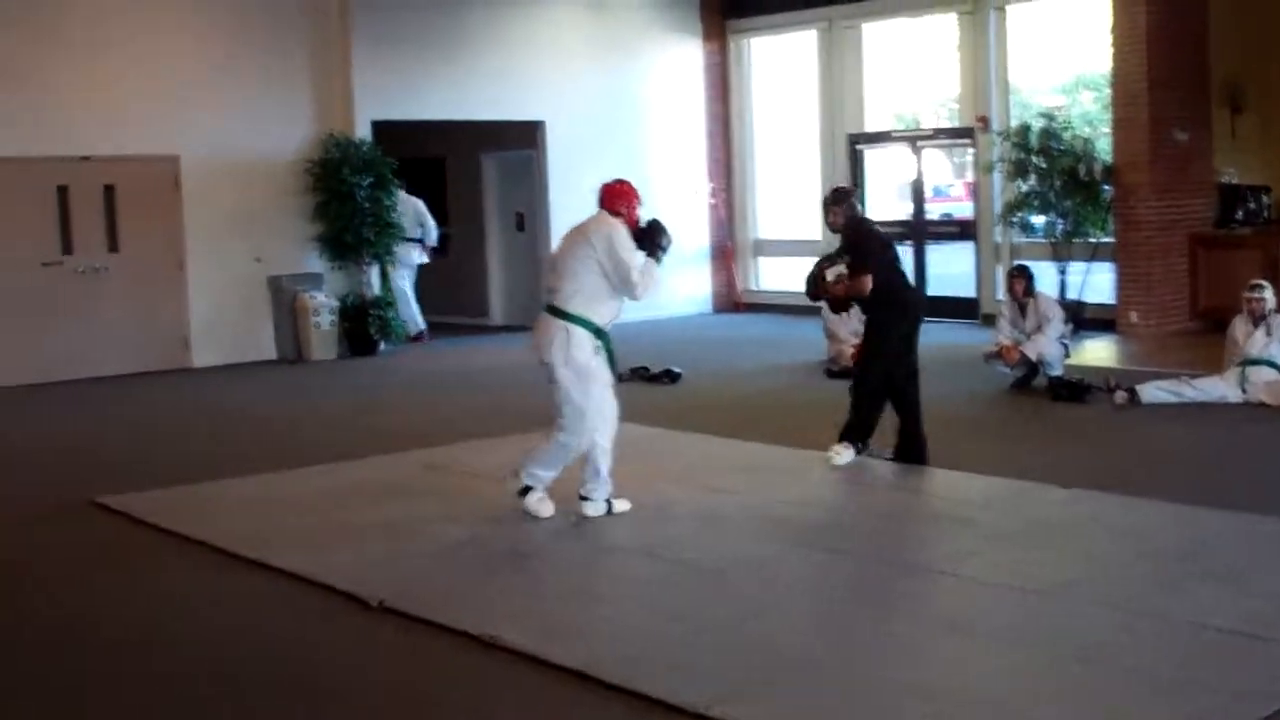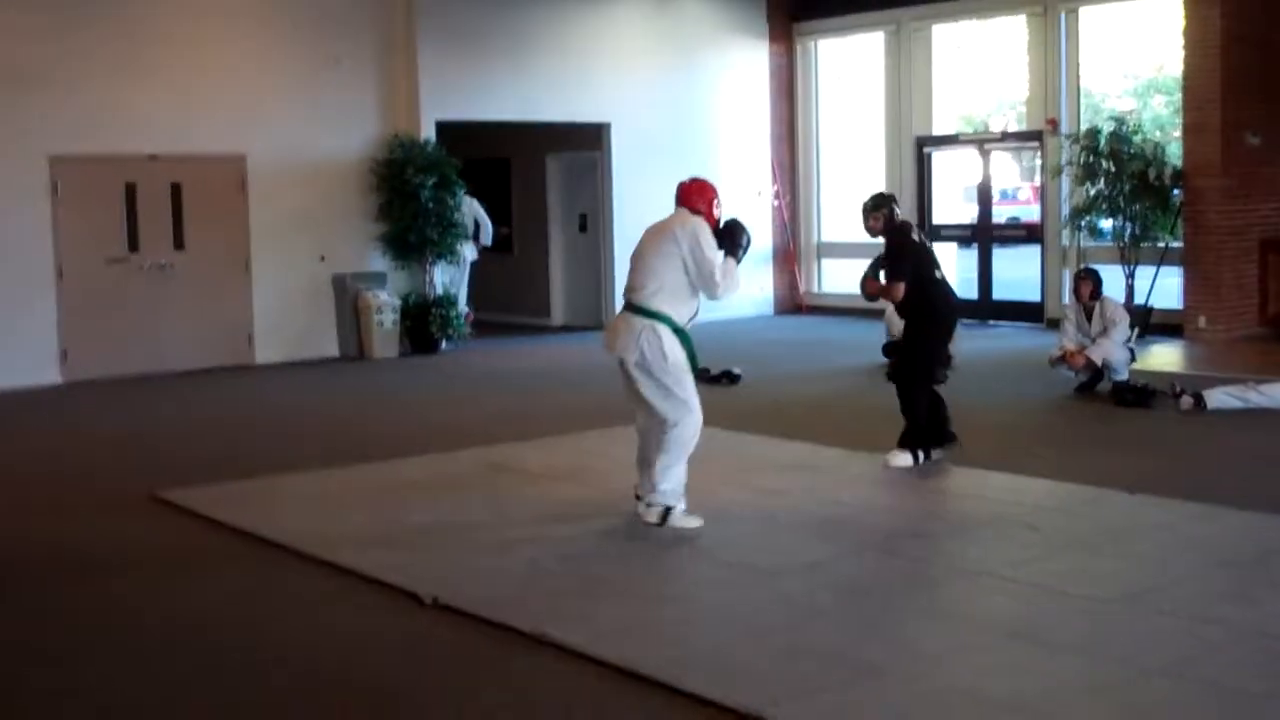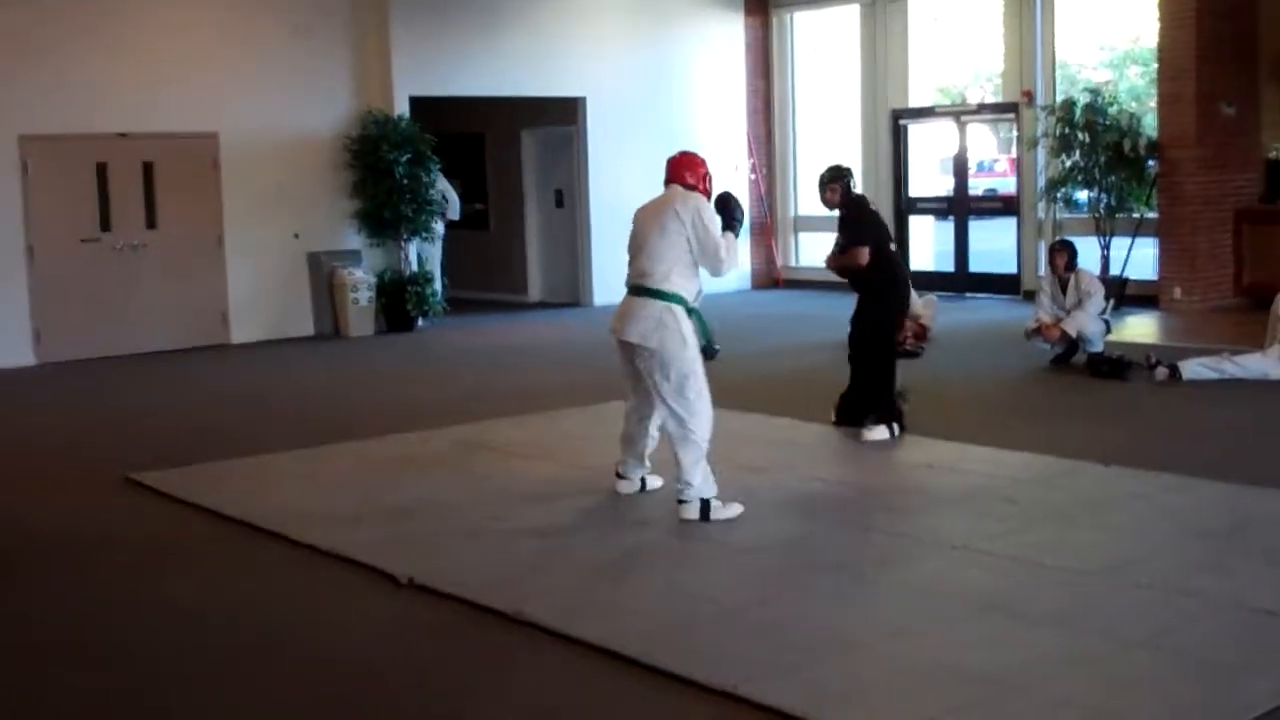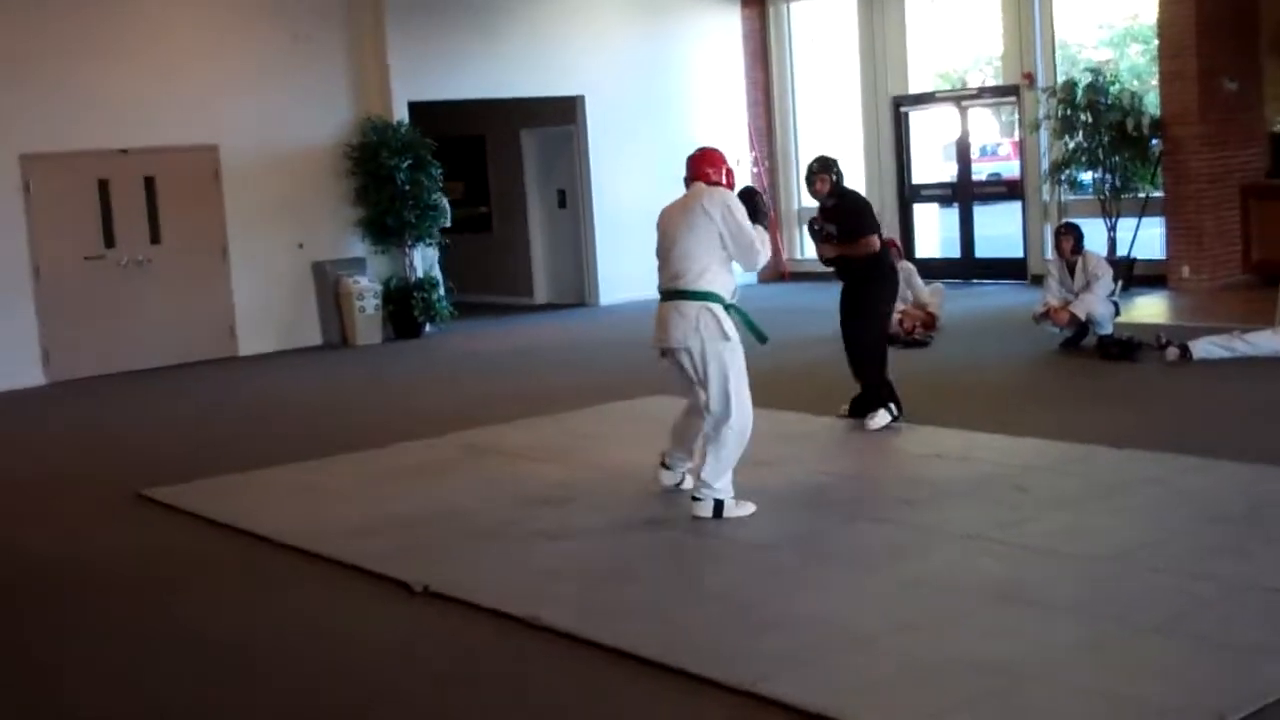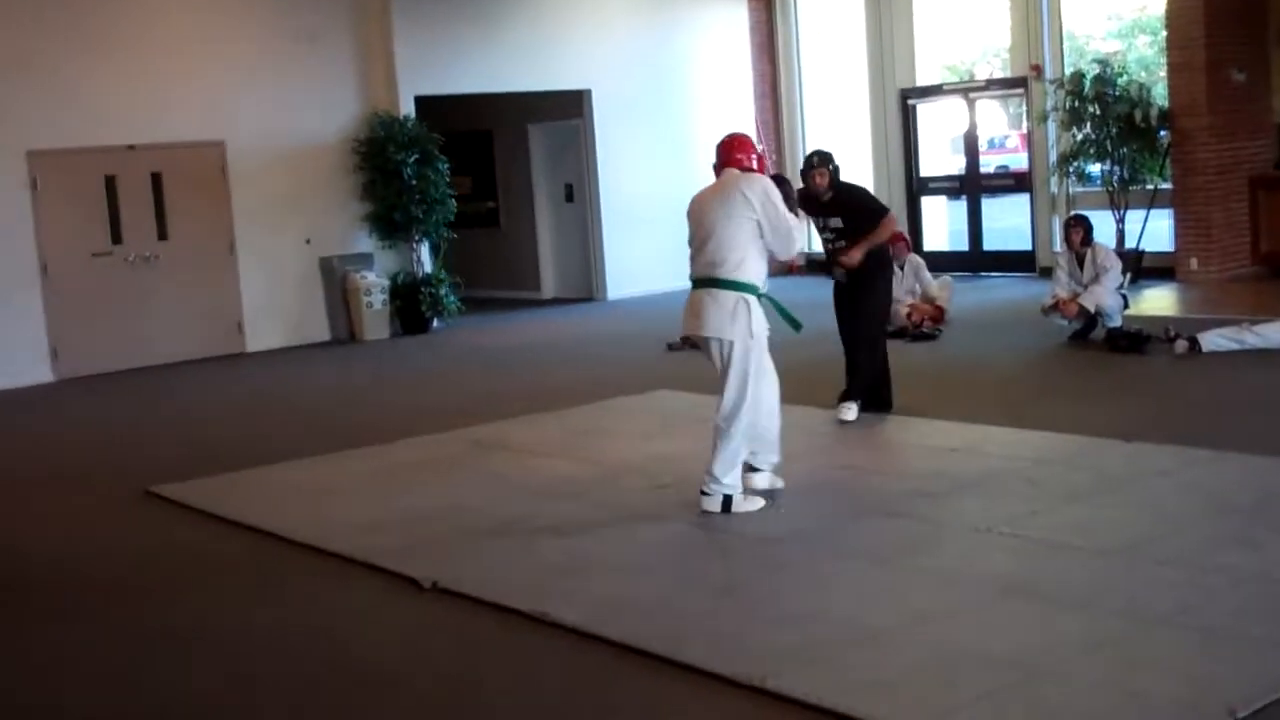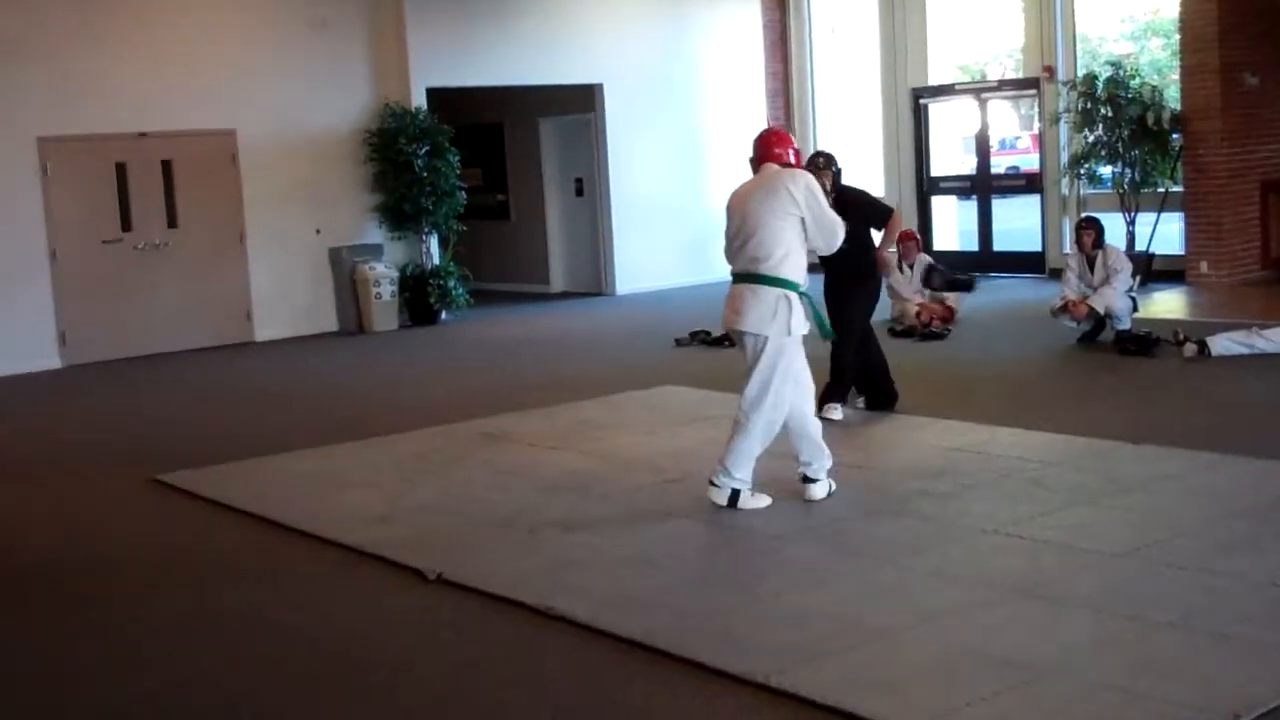
dt=0.2s
person 1, frame 1
left shoulder: (587, 231)
right shoulder: (611, 230)
right elbow: (635, 287)
left wrist: (637, 249)
right wrist: (653, 254)
left hip: (575, 334)
right hip: (571, 337)
left knee: (602, 417)
right knee: (583, 423)
left ankle: (596, 497)
right ankle: (531, 481)
person 1, frame 2
left shoulder: (658, 230)
right shoulder: (694, 228)
right elbow: (716, 287)
left wrist: (715, 247)
right wrist: (734, 254)
left hip: (635, 330)
right hip: (651, 335)
left knee: (655, 418)
right knee: (684, 418)
left ankle: (651, 496)
right ankle: (664, 504)
person 1, frame 3
left shoulder: (647, 211)
right shoulder: (693, 203)
right elbow: (719, 264)
right wrist: (731, 227)
left hip: (635, 313)
right hip: (664, 317)
left knee: (646, 399)
right knee: (692, 409)
left ankle: (630, 473)
right ankle: (695, 498)
person 1, frame 4
left shoulder: (670, 212)
right shoulder: (720, 199)
right elbow: (752, 258)
right wrist: (760, 221)
left hip: (673, 315)
right hip: (703, 317)
left knee: (706, 399)
right knee: (731, 410)
left ankle: (673, 464)
right ankle: (709, 495)
person 1, frame 5
left shoulder: (701, 199)
right shoulder: (756, 186)
right elbow: (789, 244)
right wrist: (789, 209)
left hip: (705, 302)
right hip: (734, 306)
left knee: (760, 385)
right knee: (743, 402)
left ankle: (756, 466)
right ankle: (718, 491)
person 1, frame 6
left shoulder: (740, 194)
right shoulder: (799, 181)
right elbow: (829, 240)
right wrist: (820, 199)
left hip: (743, 298)
right hip: (774, 302)
left knee: (796, 387)
right knee: (766, 399)
left ankle: (815, 474)
right ankle: (729, 484)
person 2, frame 1
left shoulder: (863, 237)
right shoulder: (856, 233)
left elbow: (863, 286)
right elbow: (841, 256)
left wrist: (838, 289)
right wrist: (824, 269)
left hip: (895, 313)
right hip: (893, 311)
left knee: (869, 376)
right knee: (900, 381)
left ankle: (854, 439)
right ankle: (912, 449)
person 2, frame 2
left shoulder: (900, 244)
right shoulder: (901, 236)
left elbow: (896, 292)
right elbow: (887, 259)
left wrist: (874, 288)
right wrist: (873, 274)
left hip: (932, 318)
right hip: (931, 314)
left knee: (913, 379)
right knee: (905, 373)
left ankle: (915, 446)
right ankle: (938, 434)
person 2, frame 3
left shoulder: (858, 214)
right shoulder: (850, 211)
left elbow: (860, 258)
left wrist: (836, 262)
right wrist: (839, 259)
left hip: (889, 291)
right hip: (873, 290)
left knee: (877, 353)
right knee: (860, 348)
left ankle: (888, 419)
right ankle: (852, 409)
person 2, frame 4
left shoulder: (853, 204)
right shoulder: (826, 205)
left elbow: (872, 244)
right elbow: (819, 226)
left wrist: (835, 250)
right wrist: (818, 232)
left hip: (878, 280)
right hip: (853, 281)
left knee: (868, 340)
right knee: (853, 341)
left ankle: (886, 403)
right ankle: (869, 399)
person 2, frame 5
left shoulder: (853, 196)
right shoulder: (810, 197)
left elbow: (889, 223)
left wrist: (860, 249)
left hip: (872, 274)
right hip: (843, 275)
left knee: (864, 335)
right knee: (853, 335)
left ankle: (853, 396)
right ankle: (875, 395)
person 2, frame 6
left shoulder: (855, 199)
left elbow: (894, 219)
left wrist: (881, 251)
left hip: (861, 276)
right hip: (834, 277)
left knee: (846, 335)
right knee: (861, 336)
left ankle: (836, 397)
right ankle: (881, 394)
